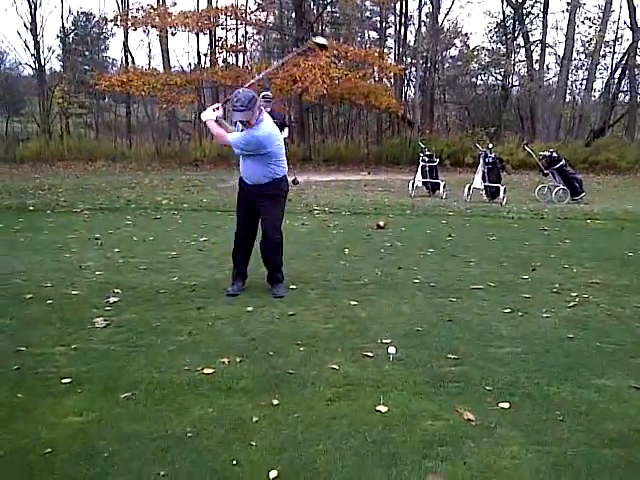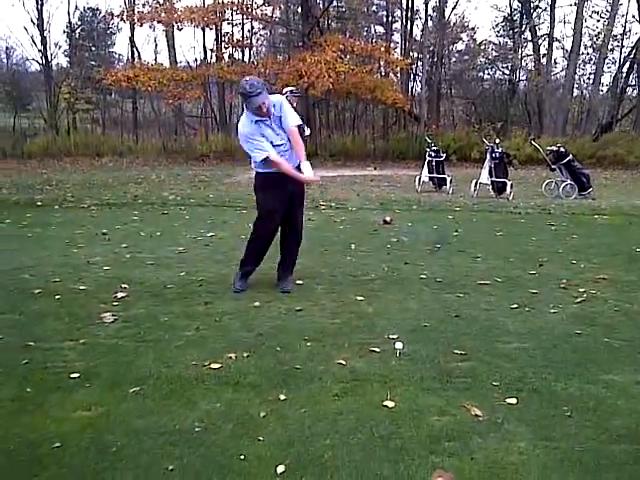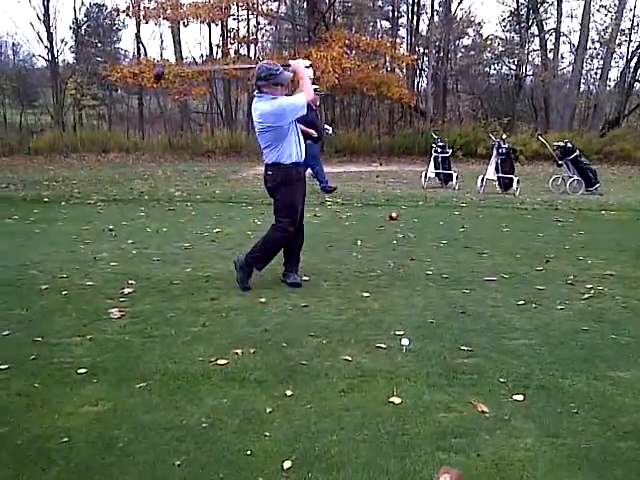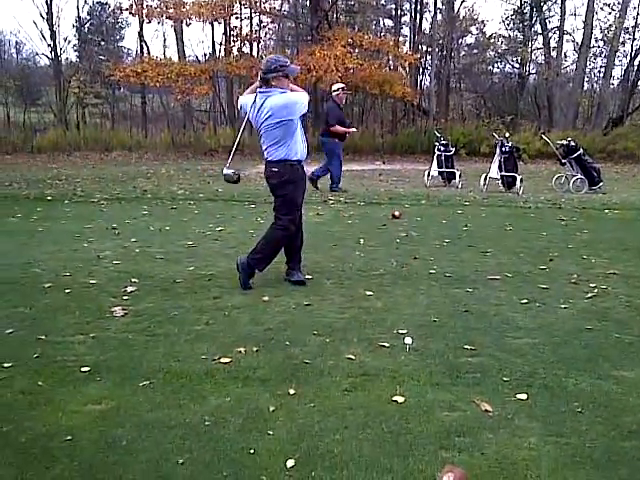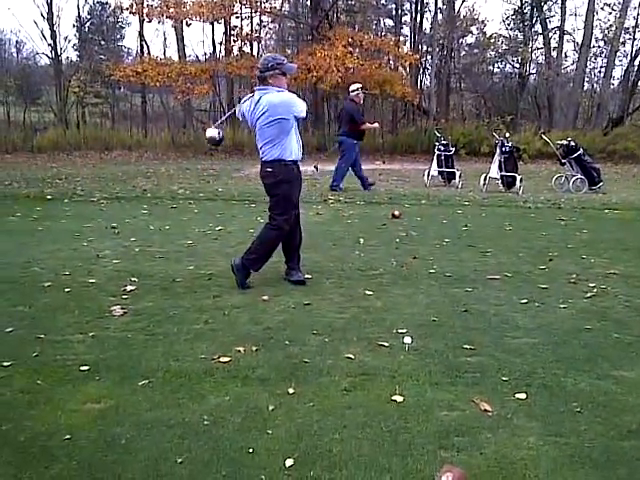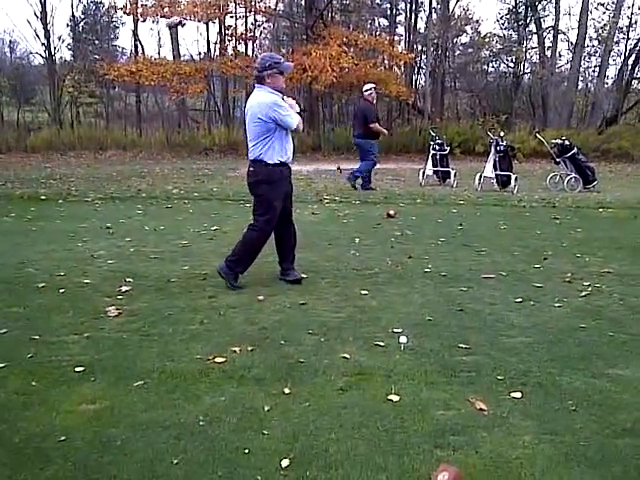
dt=0.3s
person 1, frame 1
left shoulder: (262, 134)
right shoulder: (248, 119)
left elbow: (225, 140)
right elbow: (235, 135)
left wrist: (209, 120)
right wrist: (218, 120)
left hip: (271, 189)
right hip: (248, 186)
left knee: (271, 236)
right knee: (243, 234)
left ankle: (276, 280)
right ankle: (238, 278)
person 1, frame 2
left shoulder: (278, 103)
right shoulder: (246, 127)
left elbow: (294, 134)
right elbow: (270, 158)
left wrist: (304, 163)
right wrist: (298, 176)
left hip: (294, 174)
right hip: (269, 181)
left knee: (293, 229)
right knee: (264, 229)
left ankle: (284, 275)
right ankle: (243, 273)
person 1, frame 3
left shoulder: (263, 101)
right shoulder: (271, 108)
left elbow: (293, 104)
right elbow: (307, 96)
right wrist: (301, 70)
left hip: (294, 169)
right hip: (281, 174)
left knee: (295, 223)
right knee: (285, 225)
left ankle: (291, 269)
right ankle: (248, 263)
person 1, frame 4
left shoulder: (254, 101)
right shoulder: (288, 101)
left elbow: (241, 100)
right elbow: (304, 95)
left wrist: (258, 84)
right wrist: (286, 85)
left hip: (278, 168)
right hip: (288, 170)
left knee: (293, 219)
right knee: (285, 222)
left ankle: (294, 268)
right ankle: (250, 263)
person 1, frame 5
left shoulder: (251, 102)
right shoulder: (285, 100)
left elbow: (239, 111)
right elbow: (303, 108)
left wrist: (259, 89)
left hip: (272, 167)
right hip: (283, 170)
left knee: (290, 219)
right knee: (279, 222)
left ankle: (293, 267)
right ankle: (245, 264)
person 1, frame 6
left shoulder: (260, 97)
right shoulder: (271, 101)
right elbow: (297, 126)
left wrist: (287, 109)
right wrist: (292, 109)
left hip: (277, 170)
right hip: (268, 173)
left knee: (285, 220)
right knee: (264, 224)
left ankle: (287, 267)
right ankle: (232, 266)
